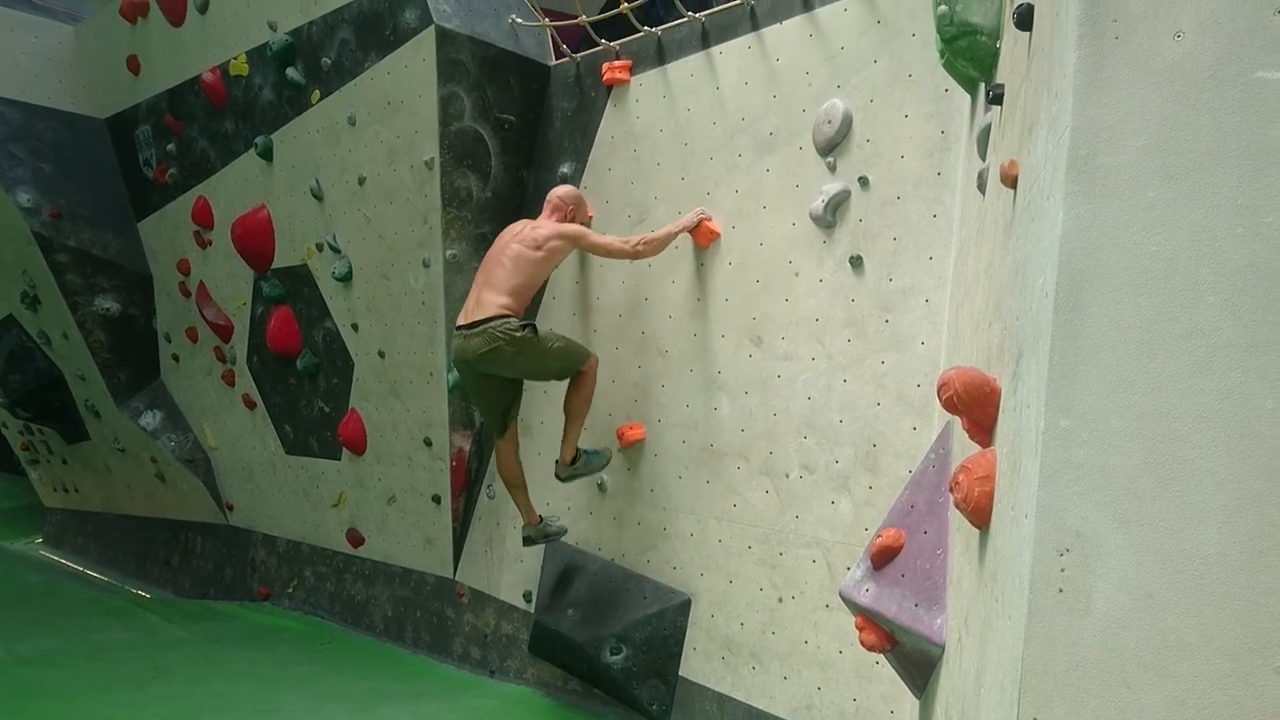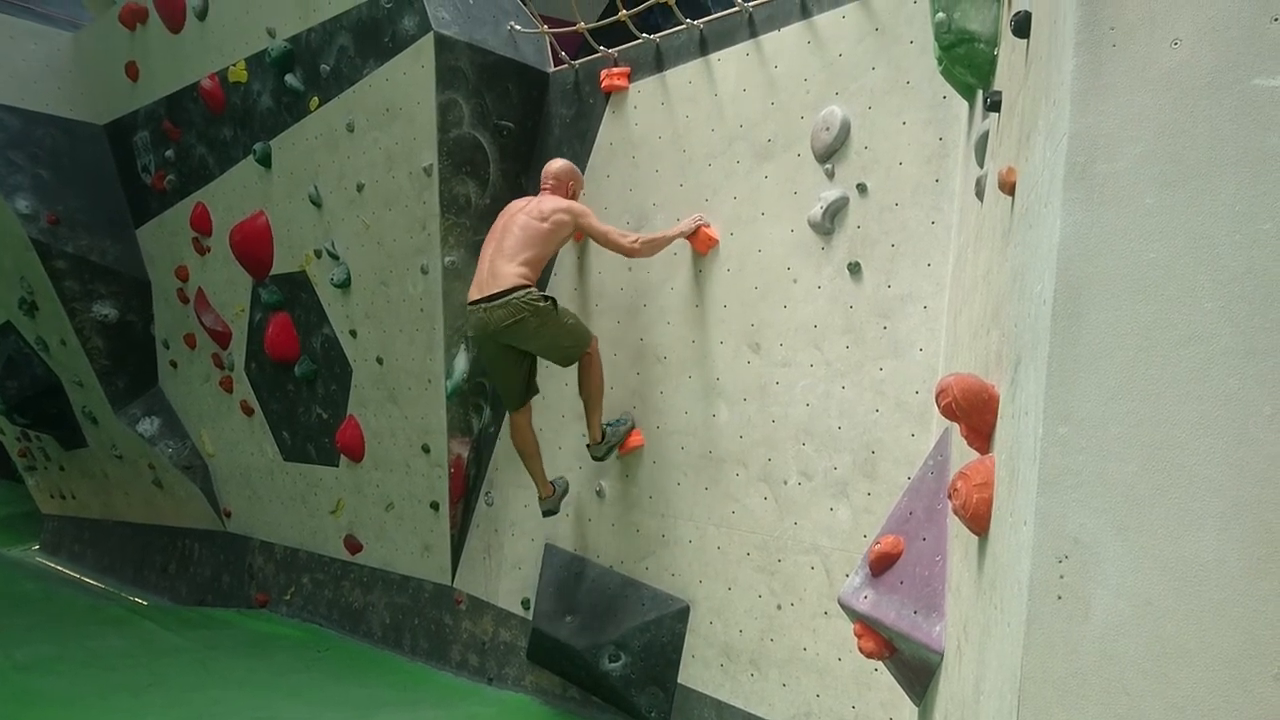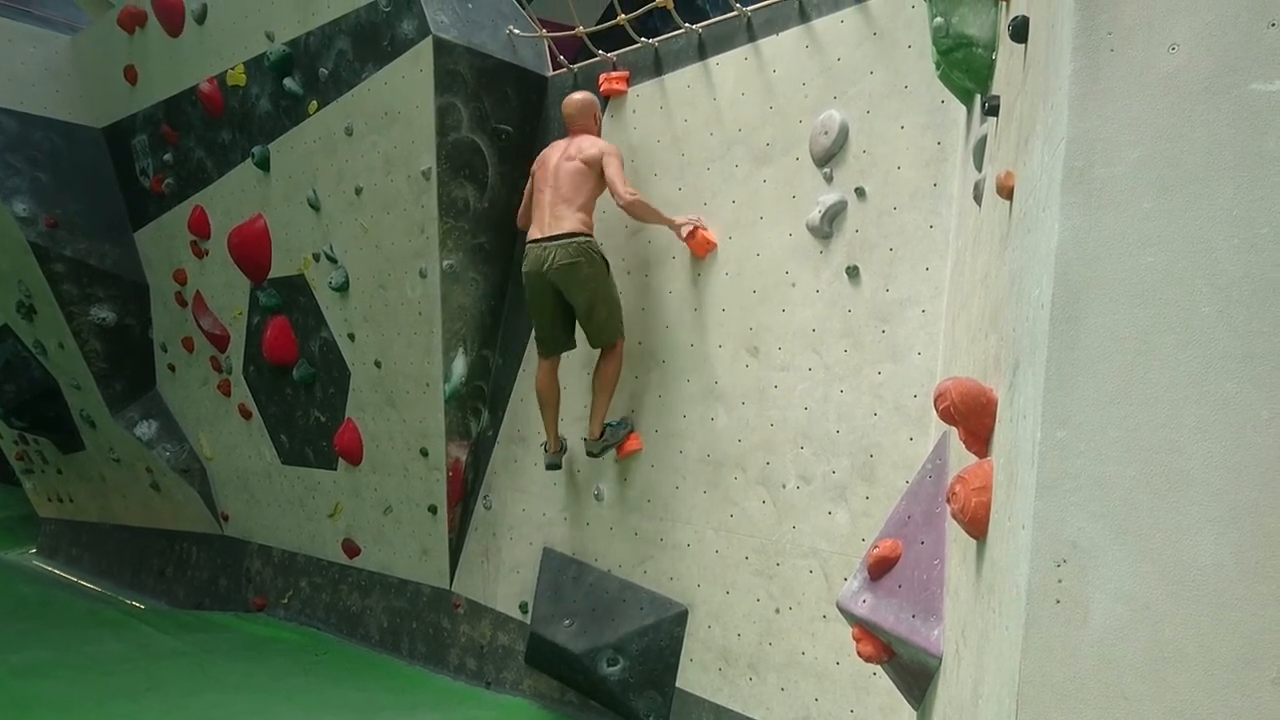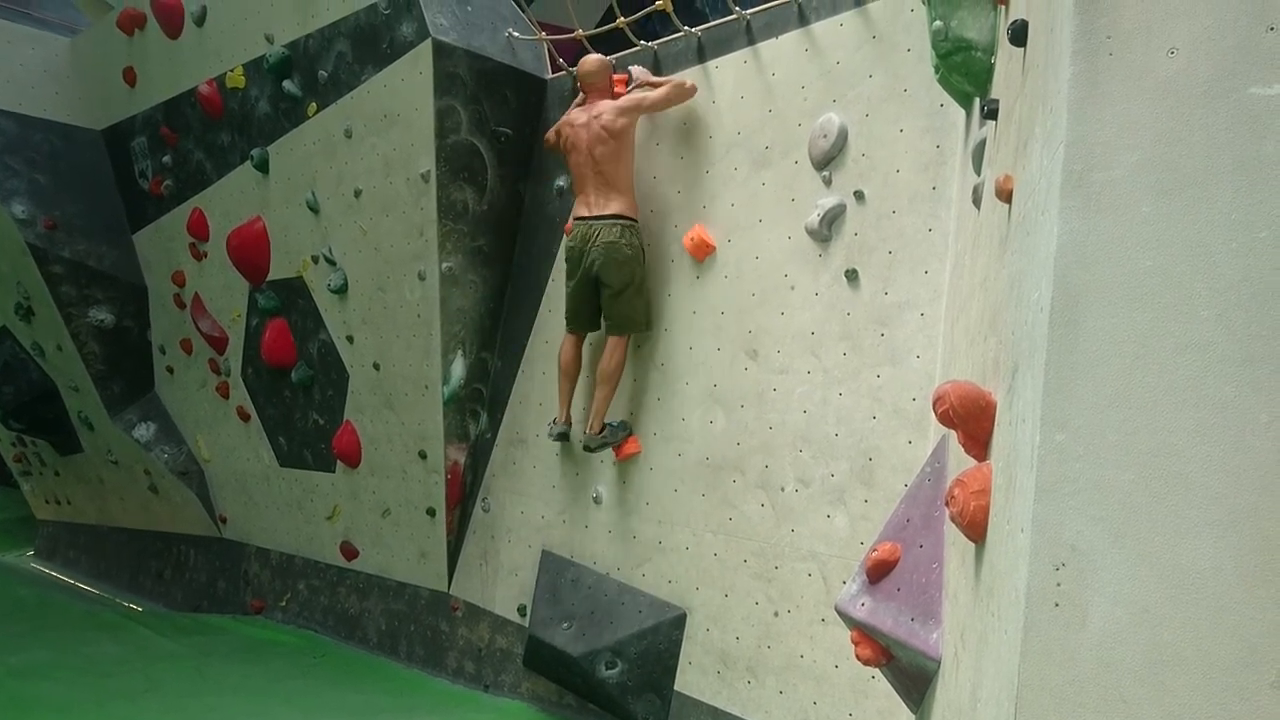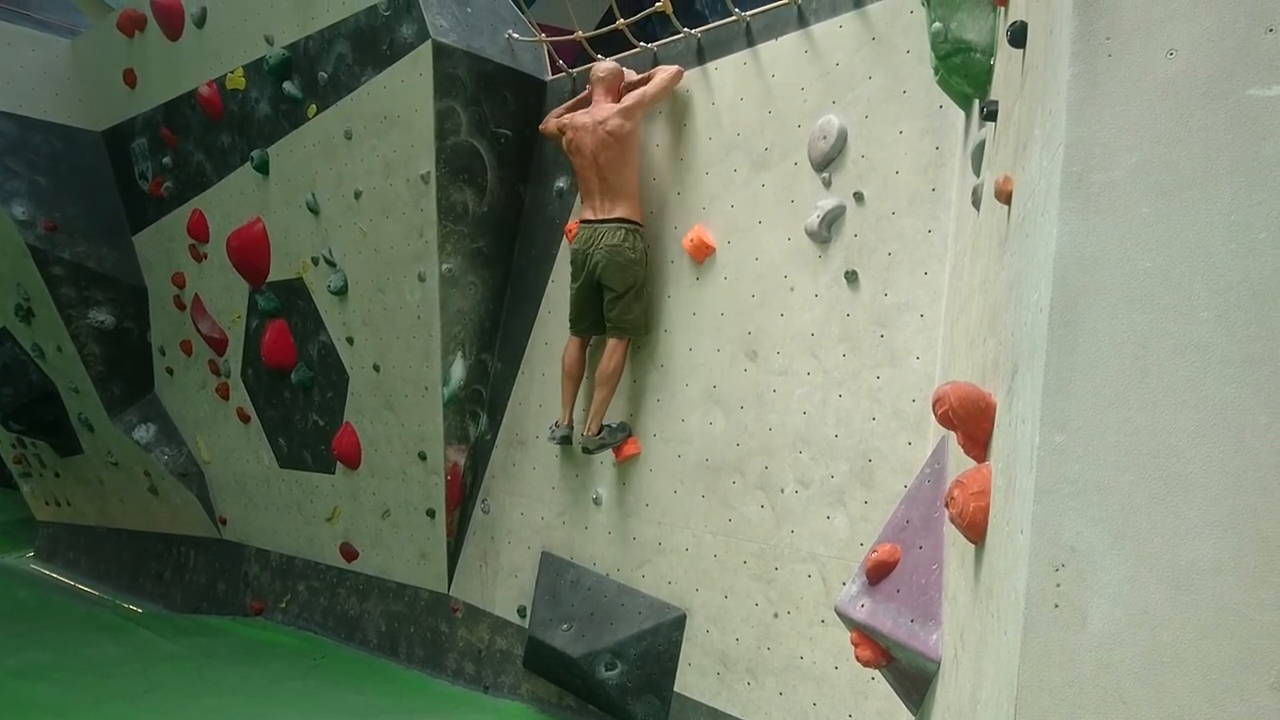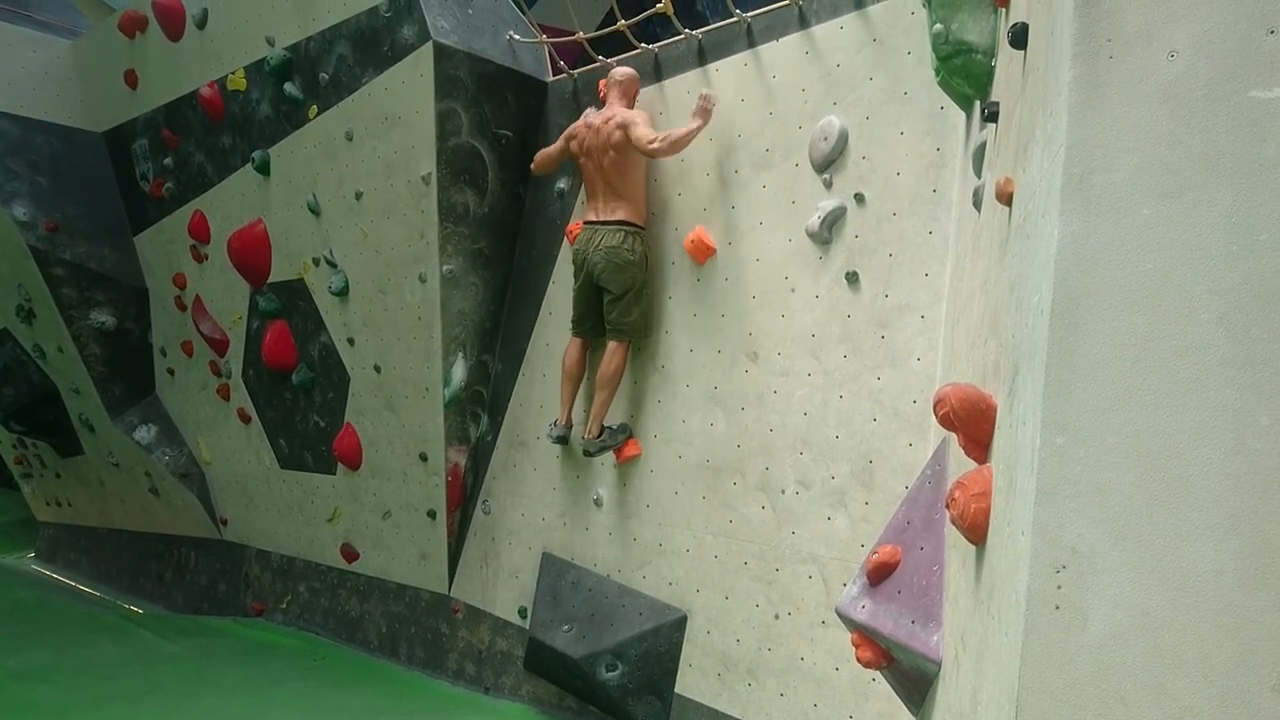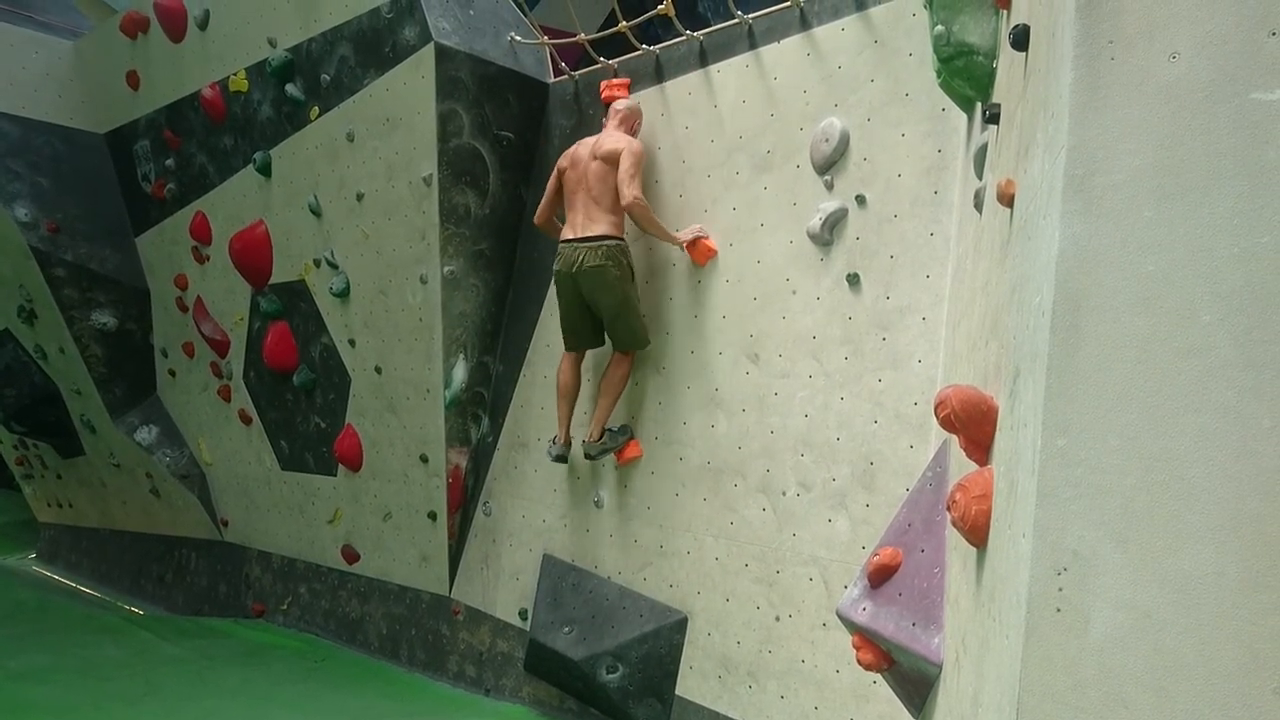
dt=0.3s
person 1, frame 1
left shoulder: (515, 228)
right shoulder: (564, 232)
right elbow: (633, 248)
right wrist: (682, 225)
left hip: (464, 340)
right hip: (498, 332)
left knee: (504, 435)
right knee: (586, 364)
left ankle: (531, 522)
right ankle: (569, 457)
person 1, frame 2
left shoulder: (516, 206)
right shoulder: (568, 209)
right elbow: (631, 246)
right wrist: (678, 231)
left hip: (478, 314)
right hip: (515, 304)
left knee: (518, 407)
right knee: (588, 348)
left ankle: (545, 492)
right ankle: (597, 435)
person 1, frame 3
left shoulder: (546, 155)
right shoulder: (601, 148)
left elbow: (522, 220)
right elbow: (628, 200)
right wrist: (672, 222)
left hip: (533, 255)
right hip: (576, 252)
left knee: (549, 356)
right knee: (611, 343)
left ankle: (553, 446)
right ankle: (596, 435)
person 1, frame 4
left shoulder: (567, 124)
right shoulder: (625, 108)
left elbow: (550, 141)
right elbow: (686, 88)
left wrist: (577, 102)
right wrist: (647, 80)
left hip: (579, 232)
right hip: (617, 232)
left knee: (574, 331)
right knee: (618, 333)
left ankle: (562, 419)
right ankle: (596, 428)
person 1, frame 5
left shoulder: (569, 125)
right shoulder: (626, 112)
left elbow: (546, 123)
right elbow: (674, 73)
left wrist: (584, 96)
right wrist: (636, 80)
left hip: (585, 236)
right hip: (622, 237)
left knee: (578, 334)
right knee: (618, 337)
left ankle: (564, 421)
right ankle: (594, 430)
person 1, frame 6
left shoulder: (578, 130)
right shoulder: (630, 119)
left elbow: (538, 166)
right elbow: (656, 146)
right wrist: (699, 122)
left hip: (587, 238)
right hip: (623, 240)
left knee: (580, 335)
right knee: (618, 339)
left ankle: (562, 421)
right ankle: (594, 432)
person 1, frame 7
left shoulder: (571, 152)
right shoulder: (629, 145)
left elbow: (540, 218)
right elbow: (630, 200)
right wrist: (674, 238)
left hip: (566, 255)
right hip: (603, 253)
left knee: (573, 350)
right knee: (625, 347)
left ankle: (560, 439)
right ankle: (595, 436)
